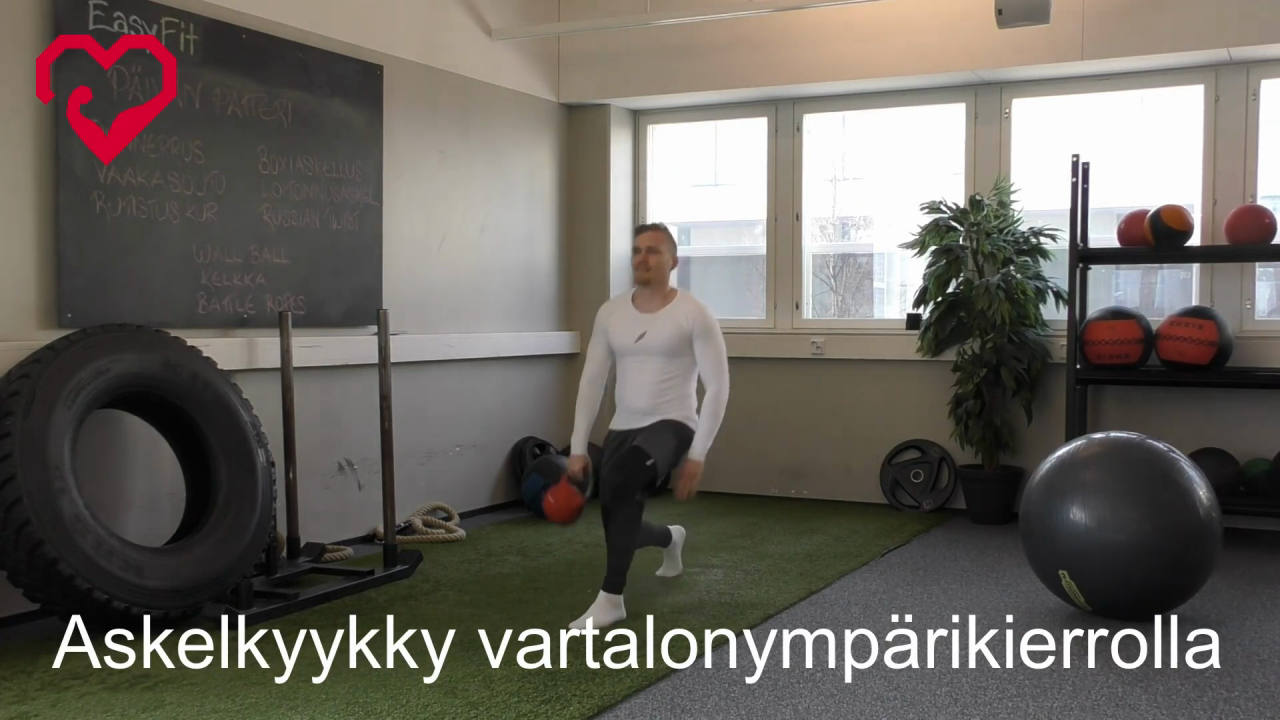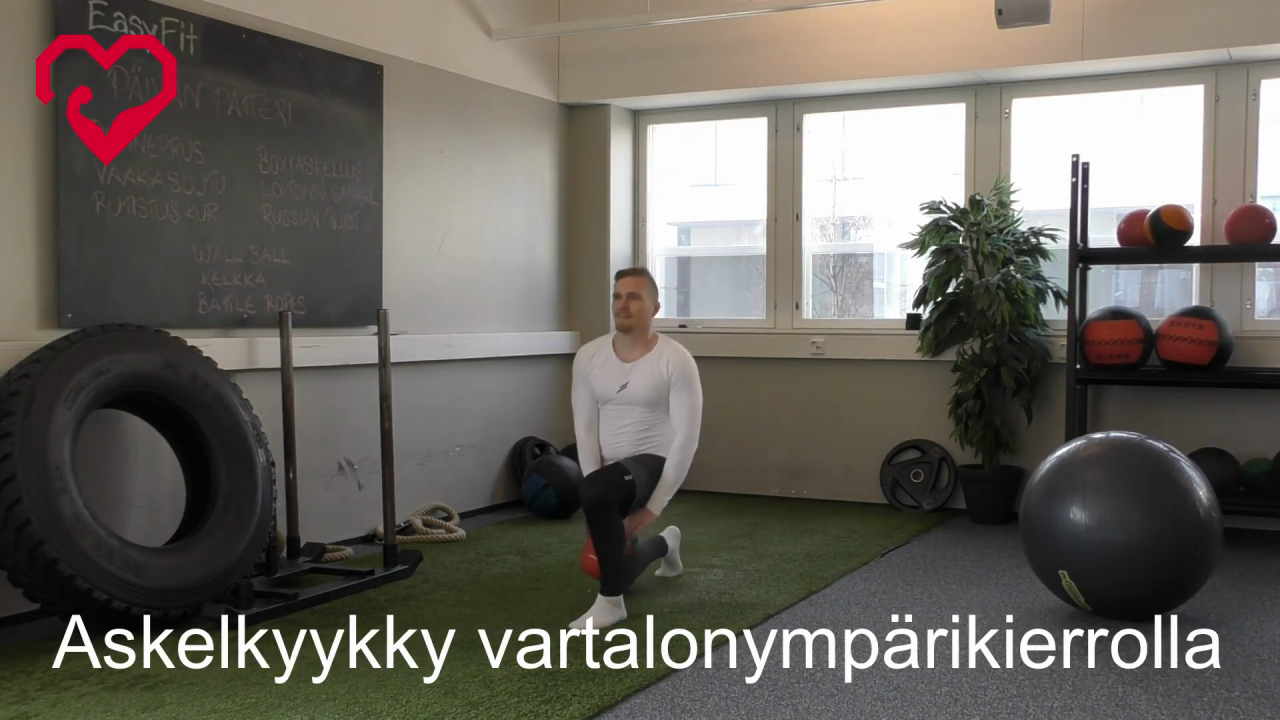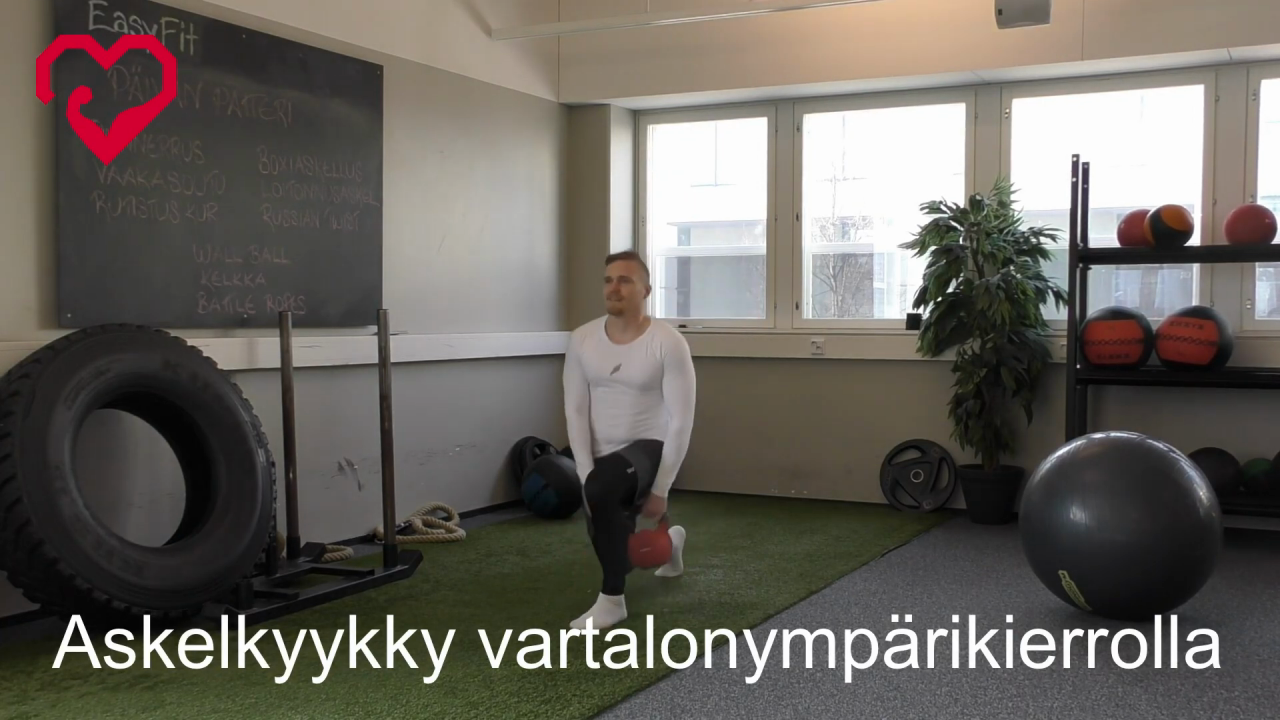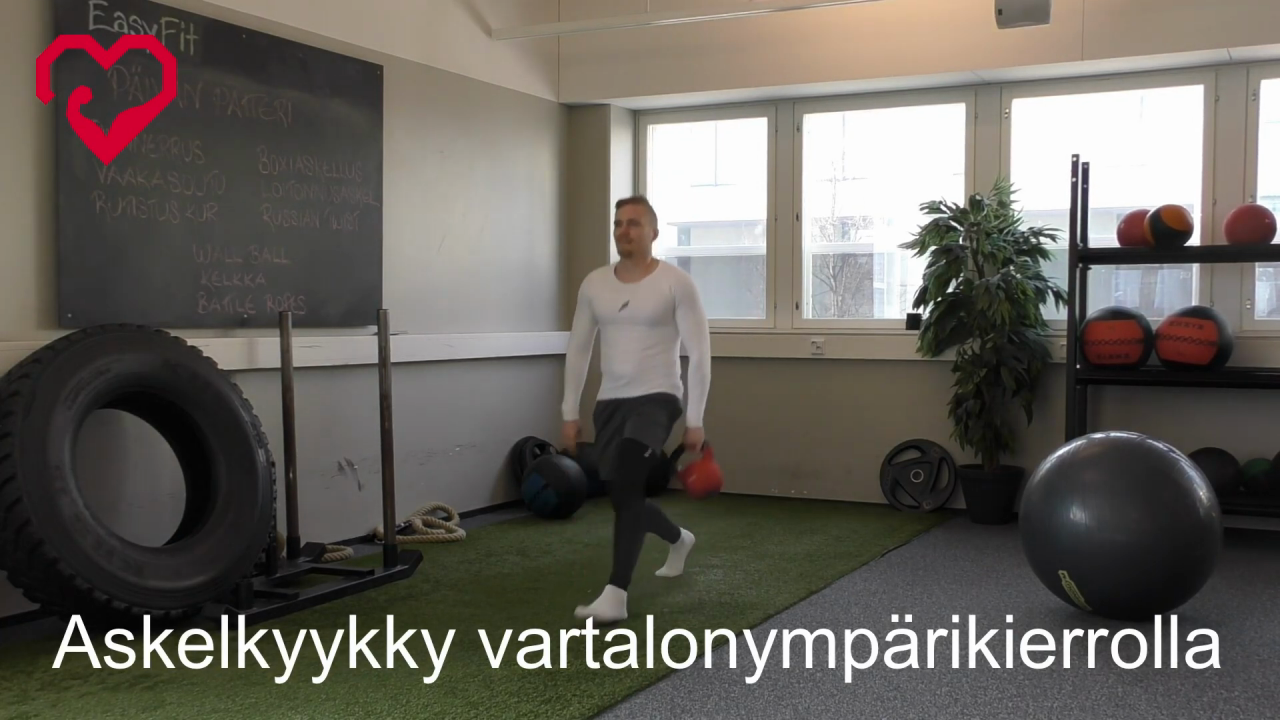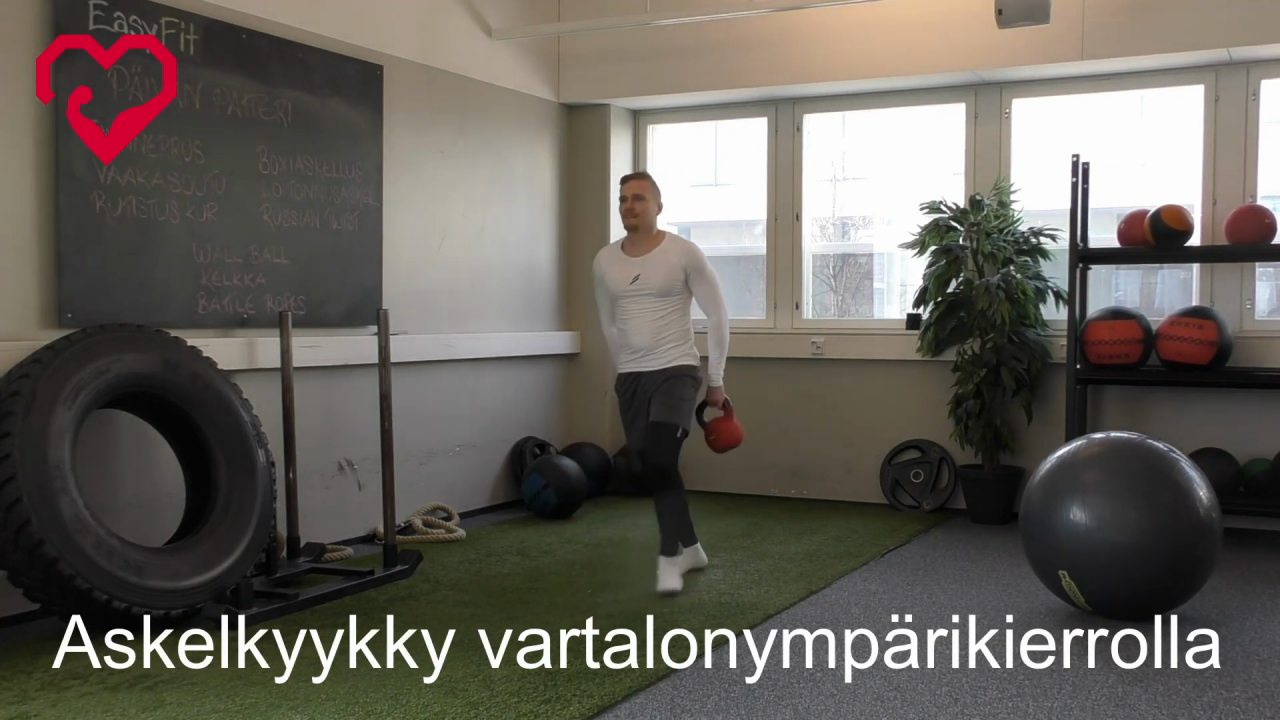
dt=0.3s
person 1, frame 1
left shoulder: (694, 313)
right shoulder: (610, 312)
left elbow: (718, 385)
right elbow: (592, 379)
left wrist: (697, 455)
right wrist: (578, 446)
left hip: (671, 426)
right hip: (623, 429)
left knee: (618, 484)
right knee: (618, 523)
left ankle: (610, 599)
right ankle: (670, 538)
person 1, frame 2
left shoulder: (676, 360)
right shoulder: (588, 357)
left elbow: (686, 439)
right elbow: (585, 429)
left wrist: (654, 506)
right wrist: (602, 499)
left hip: (653, 464)
right hip: (606, 469)
left knee: (595, 493)
left ankle: (610, 602)
right ankle: (665, 543)
person 1, frame 3
left shoulder: (668, 343)
right shoulder: (581, 340)
left elbow: (681, 421)
right elbow: (575, 413)
left wrist: (660, 489)
right wrist: (587, 479)
left hip: (649, 449)
right hip: (602, 456)
left knee: (602, 487)
left ankle: (611, 601)
right ankle: (670, 540)
person 1, frame 4
left shoulder: (675, 282)
right shoulder: (594, 284)
left elbow: (699, 352)
right elbow: (577, 351)
left wrist: (694, 421)
right wrist: (570, 412)
left hip: (657, 399)
right hip: (611, 403)
left knee: (625, 488)
right knee: (625, 495)
left ankle: (615, 594)
right ankle: (680, 539)
person 1, frame 5
left shoulder: (684, 253)
right shoulder: (604, 260)
left elbow: (717, 317)
left wrist: (716, 380)
left hip: (676, 371)
right hip: (632, 377)
left knee: (661, 463)
right knee: (652, 470)
left ankle: (669, 560)
right ankle: (689, 548)
